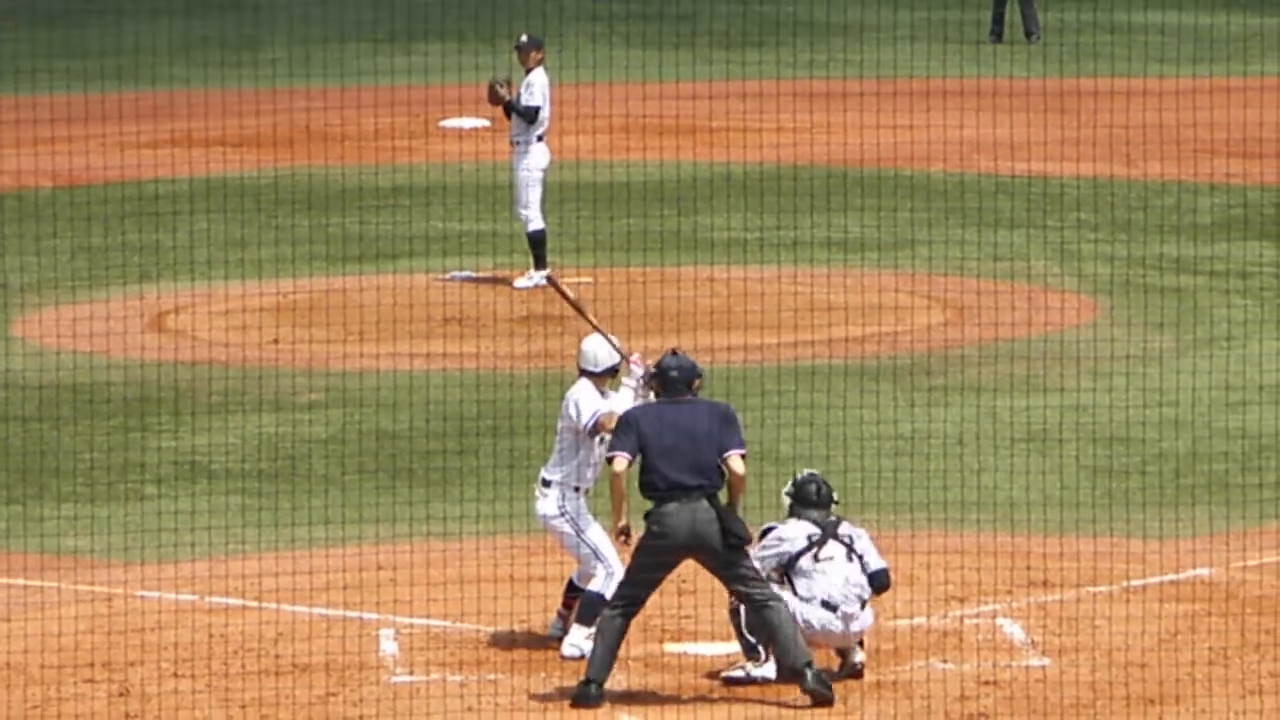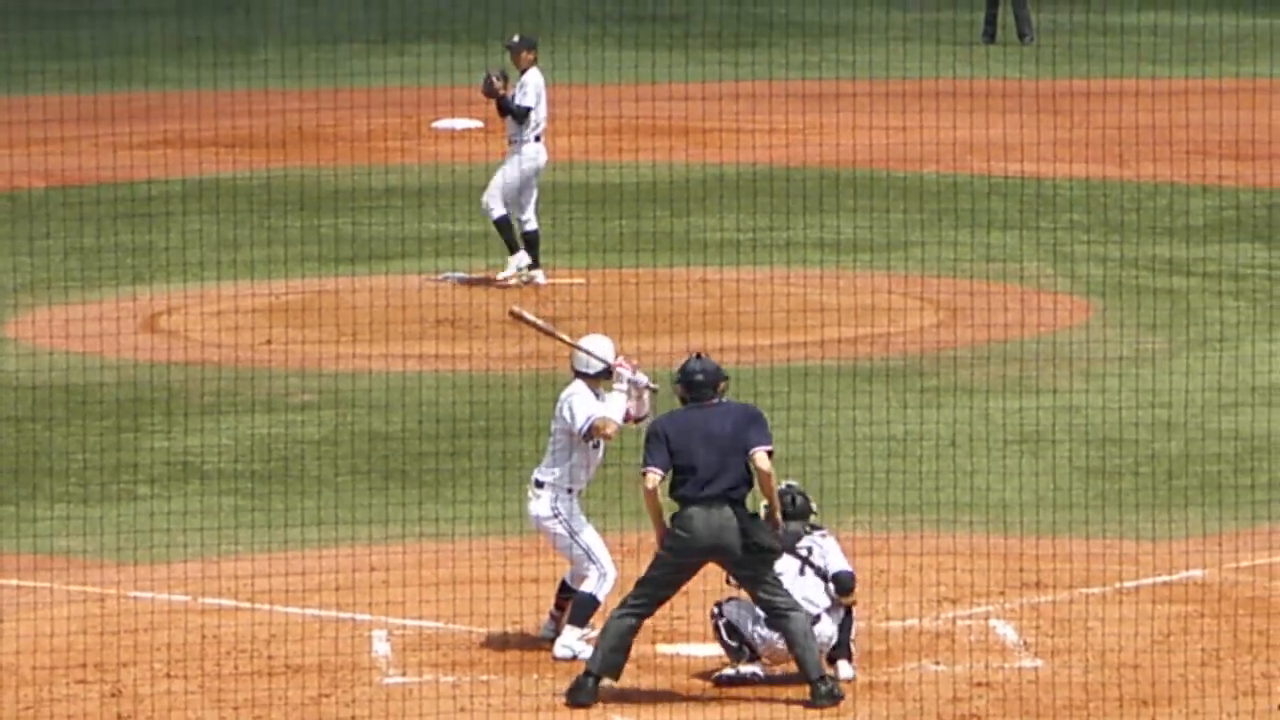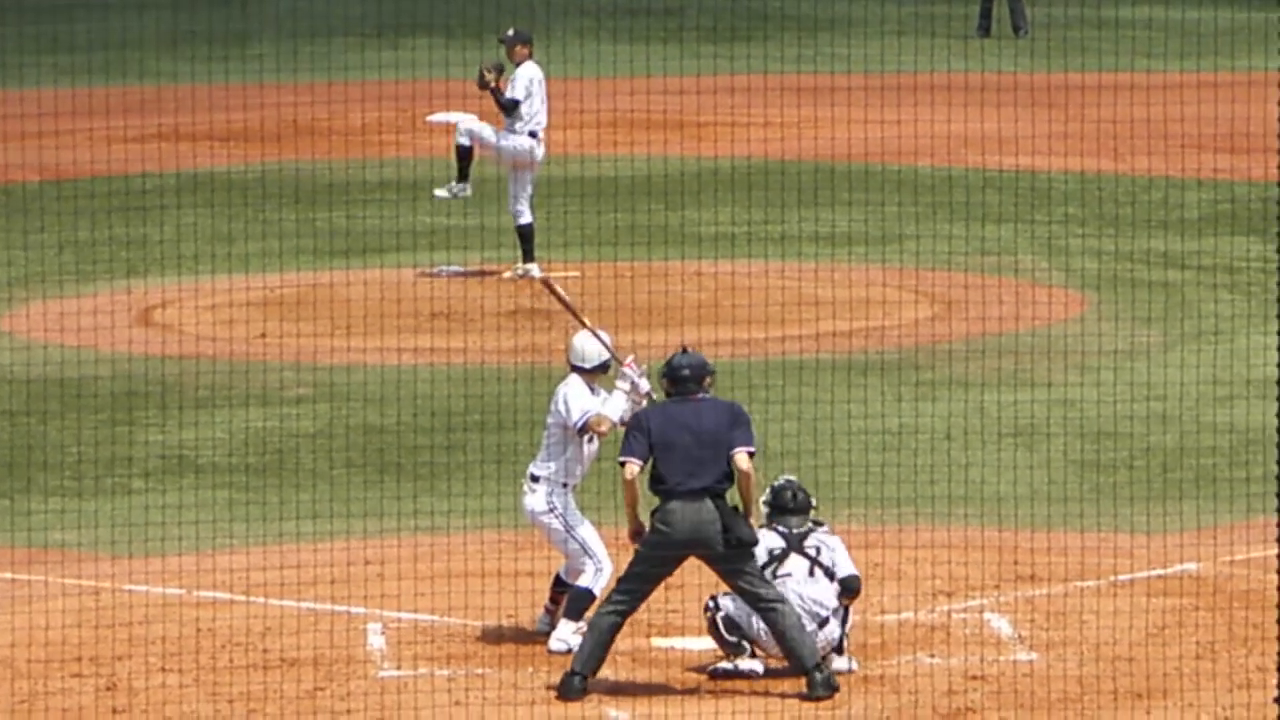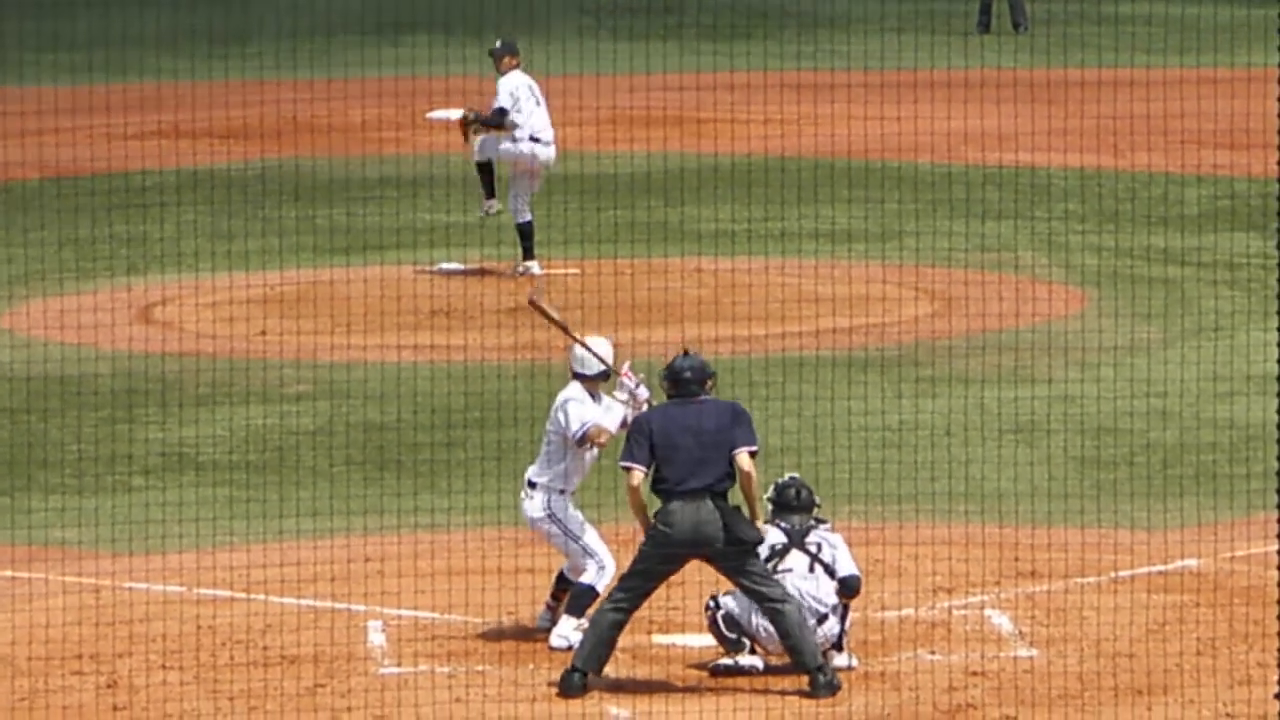
dt=0.4s
person 1, frame 1
left shoulder: (636, 417)
right shoulder: (719, 413)
left elbow: (618, 469)
right elbow: (738, 470)
left wrist: (619, 517)
right wrist: (732, 509)
left hip: (664, 520)
right hip: (710, 518)
left knee: (622, 605)
right knee: (762, 598)
left ankle: (592, 686)
right ankle: (808, 674)
person 1, frame 2
left shoulder: (664, 425)
right shoulder: (746, 414)
left elbow: (650, 484)
right elbow: (763, 466)
left wrist: (660, 528)
right wrist: (775, 509)
left hip: (687, 526)
right hip: (734, 523)
left knee: (636, 605)
right knee: (783, 607)
left ankle: (589, 681)
right ankle: (820, 684)
person 1, frame 3
left shoulder: (646, 417)
right shoulder: (730, 412)
left elbow: (630, 474)
right elbow: (744, 467)
left wrist: (633, 519)
right wrist: (747, 514)
left hip: (669, 520)
right hip: (716, 518)
left knee: (621, 601)
right knee: (767, 599)
left ankle: (577, 677)
right ankle: (817, 674)
person 1, frame 4
left shoulder: (647, 420)
right shoulder: (732, 412)
left elbow: (635, 481)
right elbow: (745, 468)
left wrist: (647, 524)
right wrist: (755, 519)
left hip: (671, 519)
right hip: (717, 517)
left knee: (620, 600)
right knee: (774, 596)
left ankle: (576, 674)
right ankle: (820, 675)
person 2, frame 1
left shoulder: (599, 395)
right shoulder: (582, 395)
right elbow: (612, 424)
left wrist: (640, 388)
right wrist: (629, 383)
left hip: (565, 498)
right hip: (562, 499)
left knee: (593, 561)
right knee: (609, 569)
left ankle: (564, 623)
right ankle: (575, 640)
person 2, frame 2
left shoulder: (595, 396)
right shoulder: (577, 397)
left elbow: (637, 414)
right elbow: (607, 430)
left wrist: (638, 389)
right wrist: (620, 387)
left hip: (559, 499)
right hip: (554, 501)
left knee: (586, 562)
right knee: (602, 571)
left ankle: (556, 624)
right ankle: (568, 642)
person 2, frame 3
left shoulder: (592, 392)
right shoulder: (572, 391)
left elbow: (628, 418)
right elbow: (601, 426)
left wrist: (637, 394)
right wrist: (623, 387)
left hip: (554, 493)
right hip: (549, 495)
left knee: (581, 556)
right knee: (598, 564)
left ankle: (551, 618)
right ankle: (563, 635)
person 2, frame 4
left shoulder: (595, 399)
right shoulder: (573, 400)
left elbow: (634, 421)
right elbow: (600, 438)
left wrist: (637, 401)
right wrist: (621, 396)
left hip: (553, 498)
right hip: (546, 501)
left knee: (584, 554)
right knee: (602, 563)
left ankle: (552, 614)
right ankle: (565, 632)
person 3, frame 1
left shoulder: (536, 79)
right shoulder: (530, 79)
left elbow: (530, 116)
right elbow: (515, 115)
left wrist: (508, 101)
right wrist: (506, 101)
left hip: (530, 152)
right hip: (525, 151)
left knee: (528, 212)
right knee: (531, 211)
left ankle: (541, 271)
right ankle: (540, 269)
person 3, frame 2
left shoulder: (530, 79)
right shoulder: (528, 79)
left elbow: (520, 116)
right elbow: (505, 113)
left wrist: (501, 95)
right wrist: (501, 96)
left hip: (526, 151)
right hip: (530, 151)
left knee: (492, 200)
right knee: (526, 212)
left ankle: (517, 254)
right ankle: (534, 270)
person 3, frame 3
left shoulder: (523, 73)
right shoulder: (534, 72)
left elbow: (508, 109)
left wrist: (493, 87)
right wrist: (496, 89)
left hip: (517, 143)
right hip: (532, 147)
left knee: (466, 127)
right knee: (520, 206)
left ankle: (461, 184)
right ankle: (528, 264)
person 3, frame 4
left shoulder: (508, 81)
right shoulder: (526, 81)
left elbow: (497, 120)
left wrist: (473, 120)
right wrist: (484, 124)
left hip: (530, 148)
right hip: (546, 150)
left knee: (482, 144)
right knee: (519, 203)
left ankle: (489, 201)
right ankle: (529, 262)
person 4, frame 1
left shoulder: (788, 531)
right shoulder: (853, 532)
right elbow: (881, 581)
left hip: (817, 625)
right hip: (856, 627)
left ankle: (759, 662)
right ankle: (852, 652)
person 4, frame 2
right shoulder: (823, 541)
left elbow: (735, 580)
right elbow: (845, 583)
right wrist: (845, 599)
left hip: (772, 642)
right hip: (820, 637)
left knee: (722, 610)
right knee: (843, 606)
left ankle: (748, 662)
right ankle: (843, 662)
person 4, frame 3
left shoulder: (759, 540)
right shoulder: (828, 539)
right elbow: (852, 587)
right wrist: (840, 598)
left hip: (774, 639)
right hip: (823, 639)
left knee: (715, 606)
right knee: (841, 601)
left ankle: (744, 657)
right ankle: (836, 655)
person 4, frame 4
left shoulder: (761, 536)
right shoulder: (830, 537)
right elbow: (852, 587)
left hip: (774, 636)
right hip: (822, 636)
left knee: (717, 605)
right knee: (840, 598)
left ankle: (744, 654)
right ankle: (836, 652)
